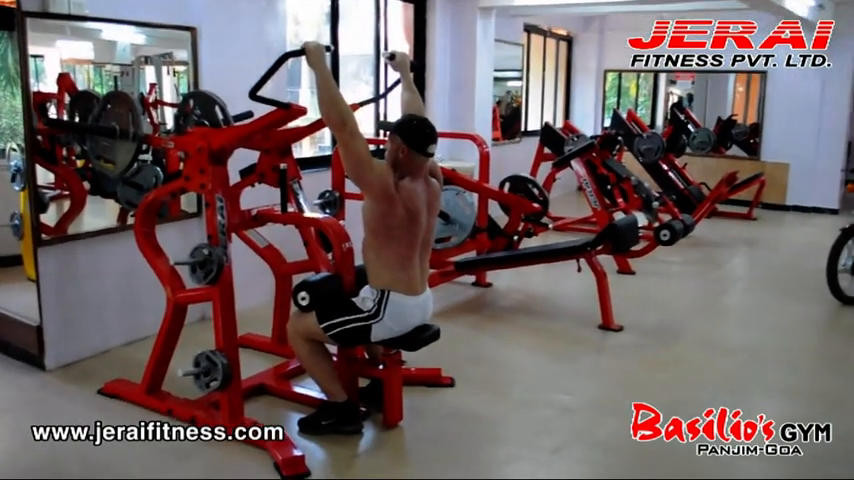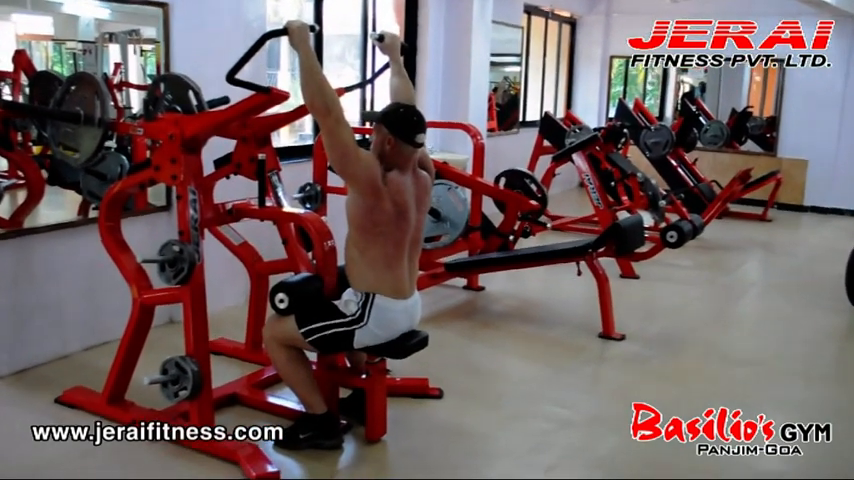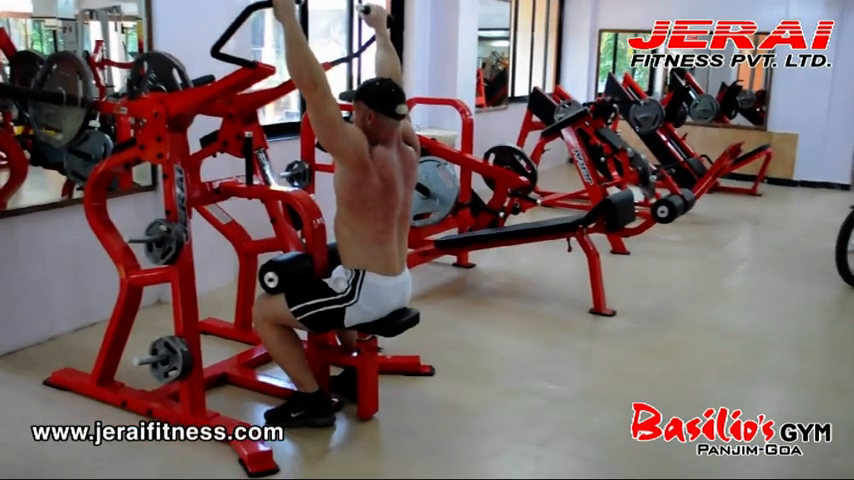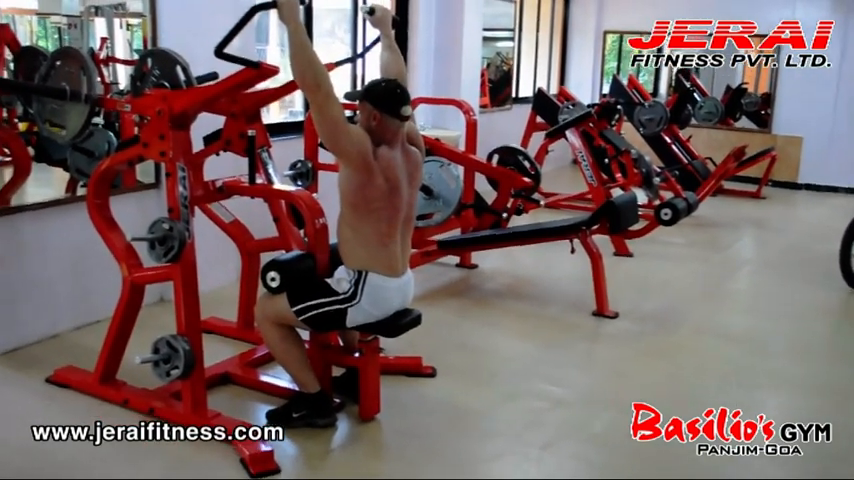
dt=1s
person 1, frame 1
left shoulder: (386, 187)
right shoulder: (432, 182)
left elbow: (343, 127)
right elbow: (416, 126)
left wrist: (319, 64)
right wrist: (404, 72)
left hip: (394, 310)
right hip: (422, 303)
left knee: (298, 328)
right knee: (356, 305)
left ankle: (343, 409)
right ankle: (385, 382)
person 1, frame 2
left shoulder: (373, 180)
right shoulder: (422, 174)
left elbow: (327, 114)
right elbow: (405, 116)
left wrist: (302, 44)
right wrist: (394, 56)
left hip: (380, 315)
right hip: (409, 309)
left knee: (274, 333)
right knee: (338, 308)
left ankle: (321, 423)
person 1, frame 3
left shoulder: (359, 154)
right shoulder: (407, 147)
left elbow: (314, 88)
right elbow: (391, 89)
left hip: (370, 292)
right hip: (400, 285)
left knee: (265, 312)
right knee: (329, 286)
left ankle: (313, 401)
right ankle: (358, 372)
person 1, frame 4
left shoulder: (364, 156)
right shoulder: (413, 149)
left elbow: (318, 90)
right elbow: (395, 90)
left hip: (372, 293)
right hip: (402, 287)
left knee: (266, 311)
right knee: (328, 287)
left ankle: (314, 401)
right ankle: (358, 373)
